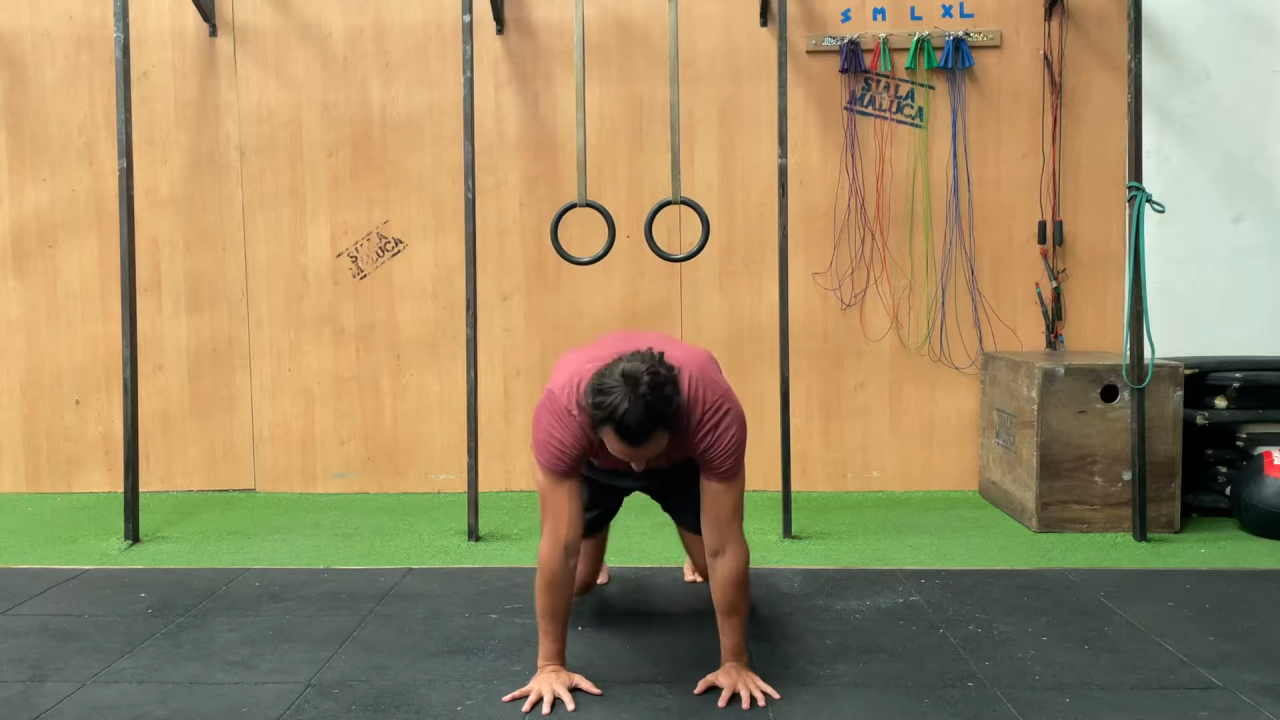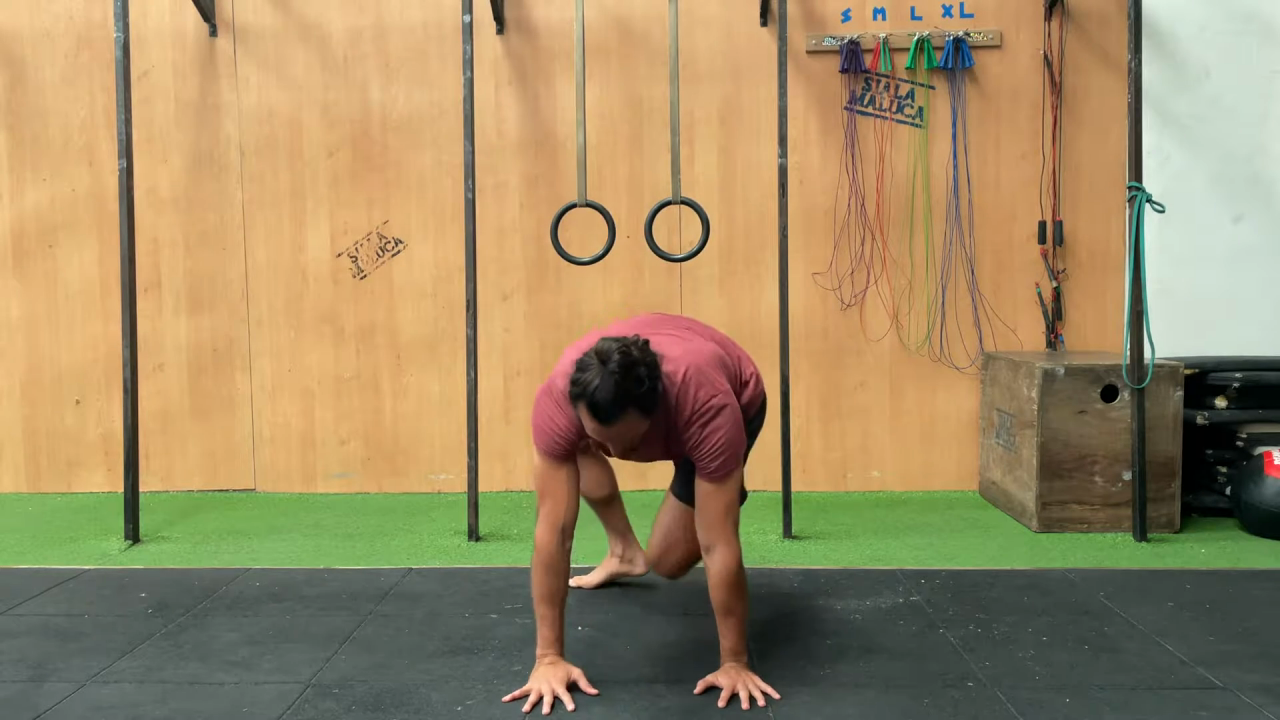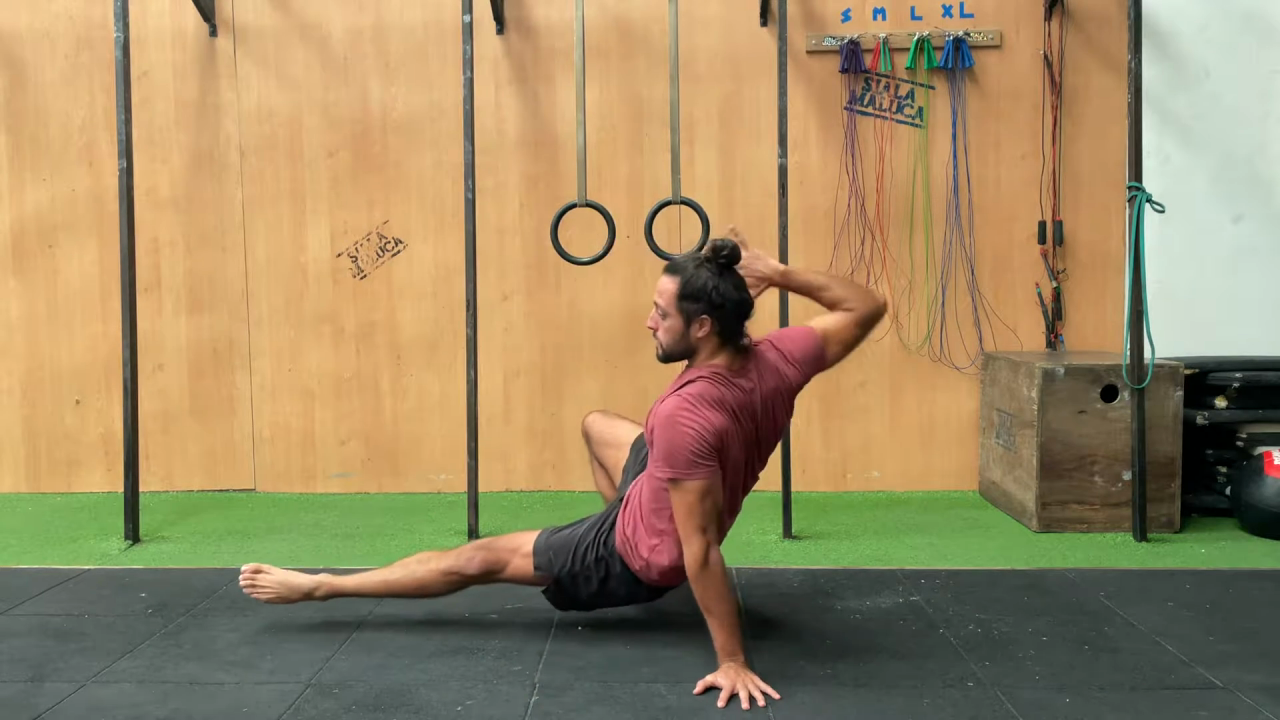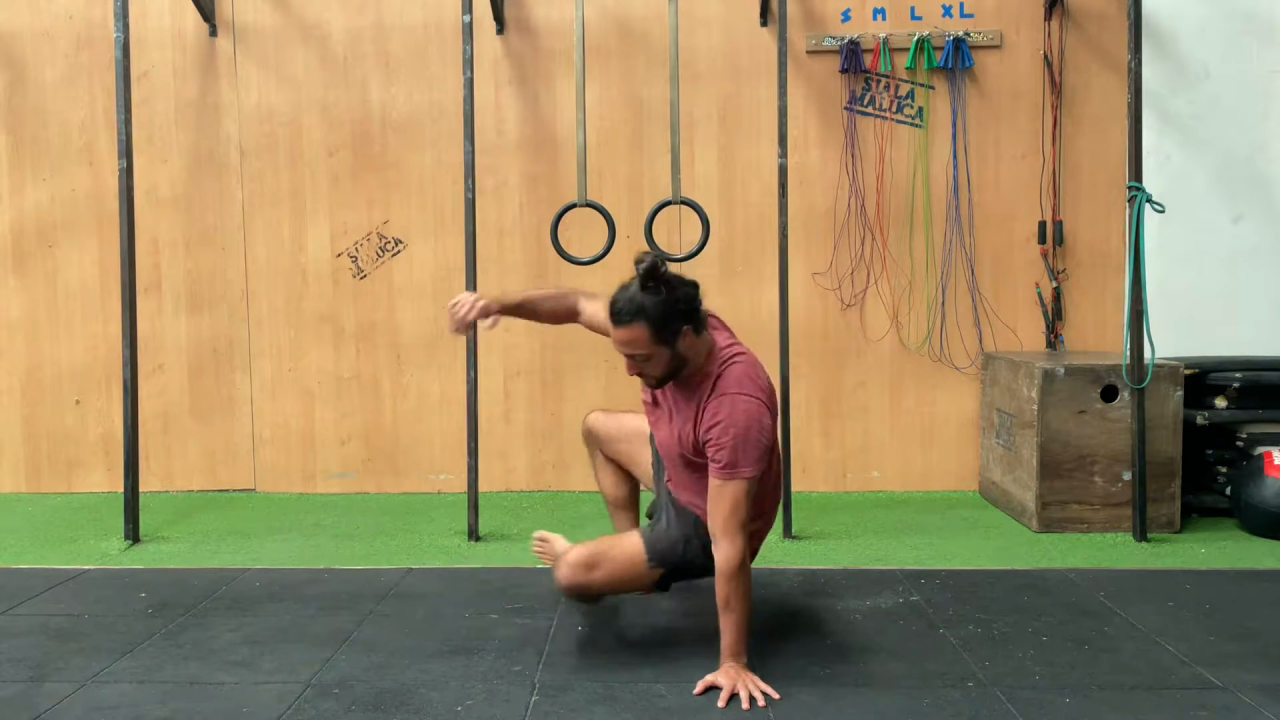
dt=1s
person 1, frame 1
left shoulder: (714, 407)
right shoulder: (563, 405)
left elbow: (726, 547)
right elbow: (558, 547)
left wrist: (734, 663)
right wrist: (550, 665)
left knee: (712, 561)
right knee: (577, 578)
left ankle: (694, 547)
right ankle: (596, 547)
person 1, frame 2
left shoulder: (709, 408)
right shoulder: (561, 397)
left elbow: (718, 547)
right elbow: (553, 528)
left wrist: (734, 663)
right wrist: (548, 654)
left hip: (736, 397)
left knee: (664, 561)
right ankle: (623, 552)
person 1, frame 3
left shoulder: (684, 417)
right shoulder: (781, 359)
left elbow: (700, 551)
right elbow: (868, 306)
left wrist: (732, 663)
right wrist: (781, 274)
left hip: (638, 555)
right hip: (660, 491)
left knee: (480, 559)
right knee: (596, 426)
left ankle: (317, 586)
person 1, frame 4
left shoulder: (735, 405)
right shoulder: (660, 315)
left elbow: (729, 543)
right elbow: (573, 305)
left wrist: (735, 663)
right wrist: (499, 300)
left hip: (700, 514)
right hip: (683, 470)
left knee: (573, 576)
right knee: (596, 428)
right ankle: (630, 551)
